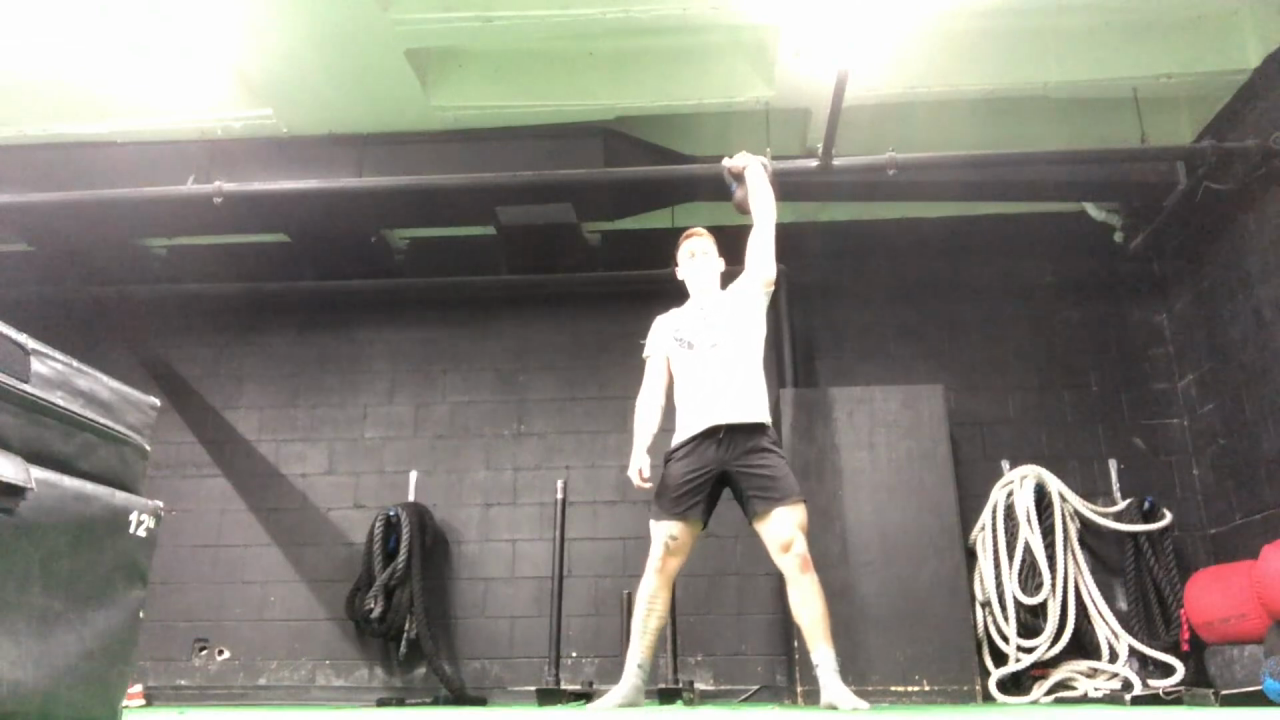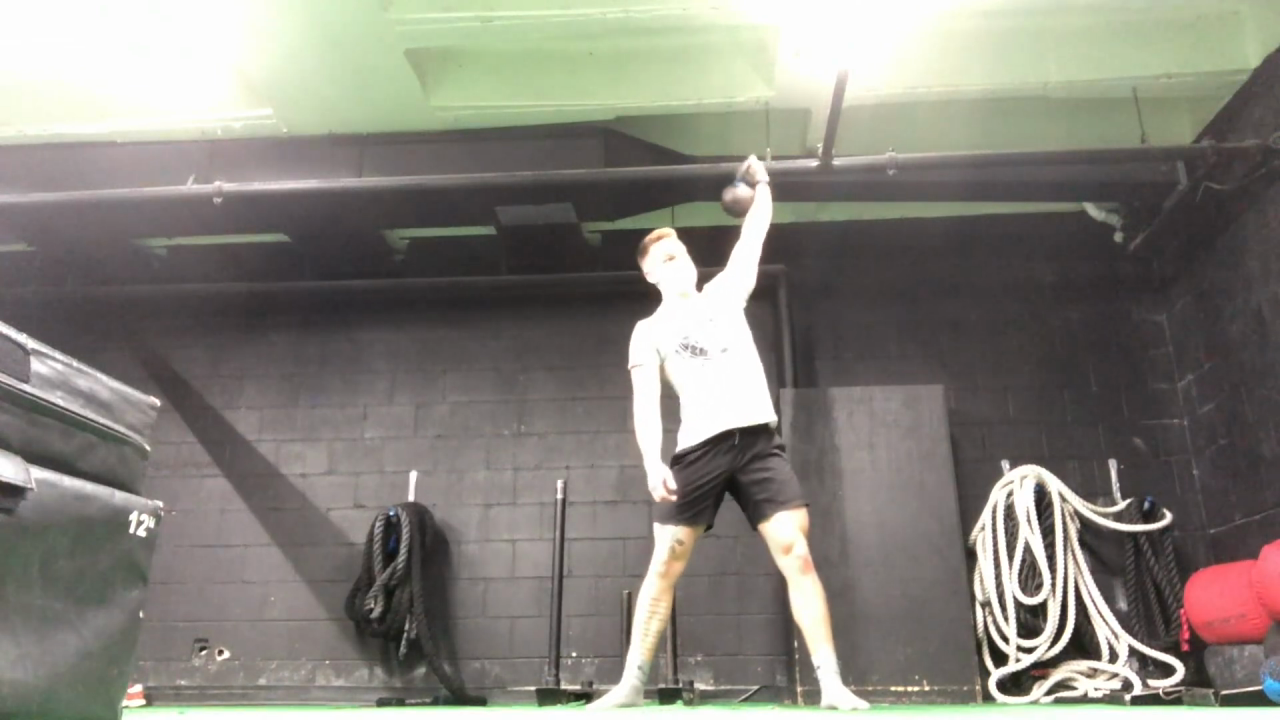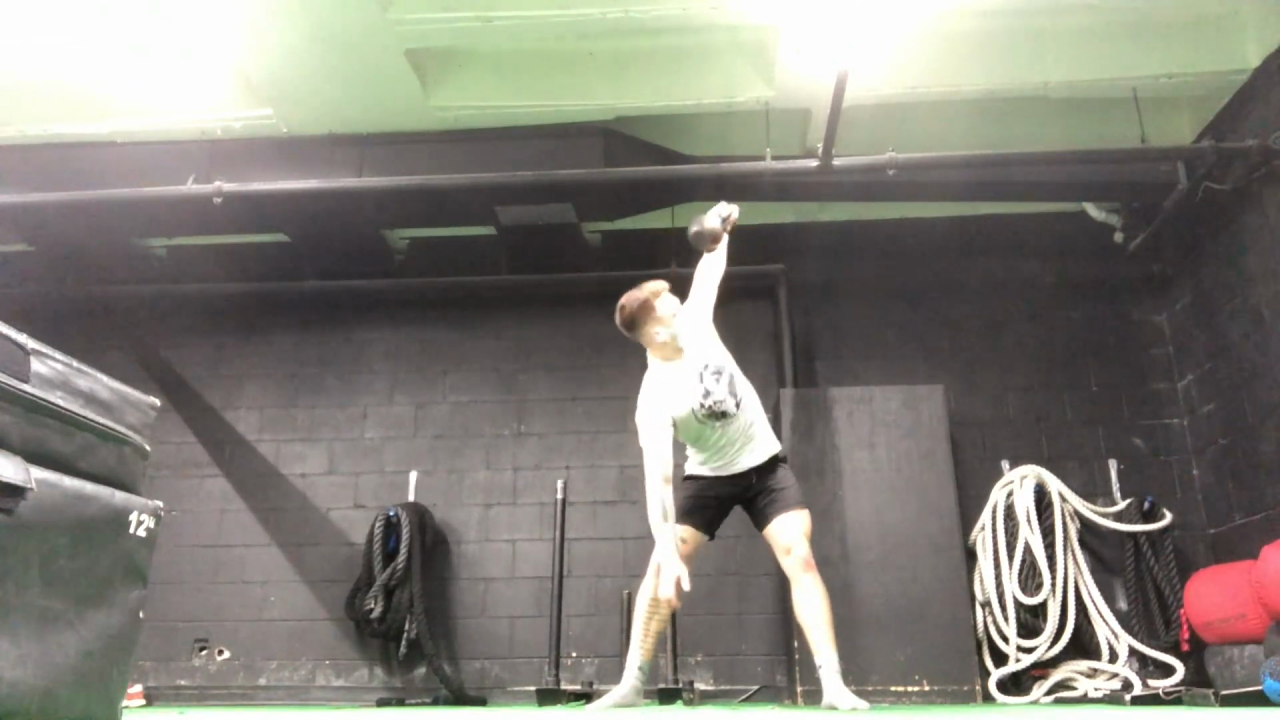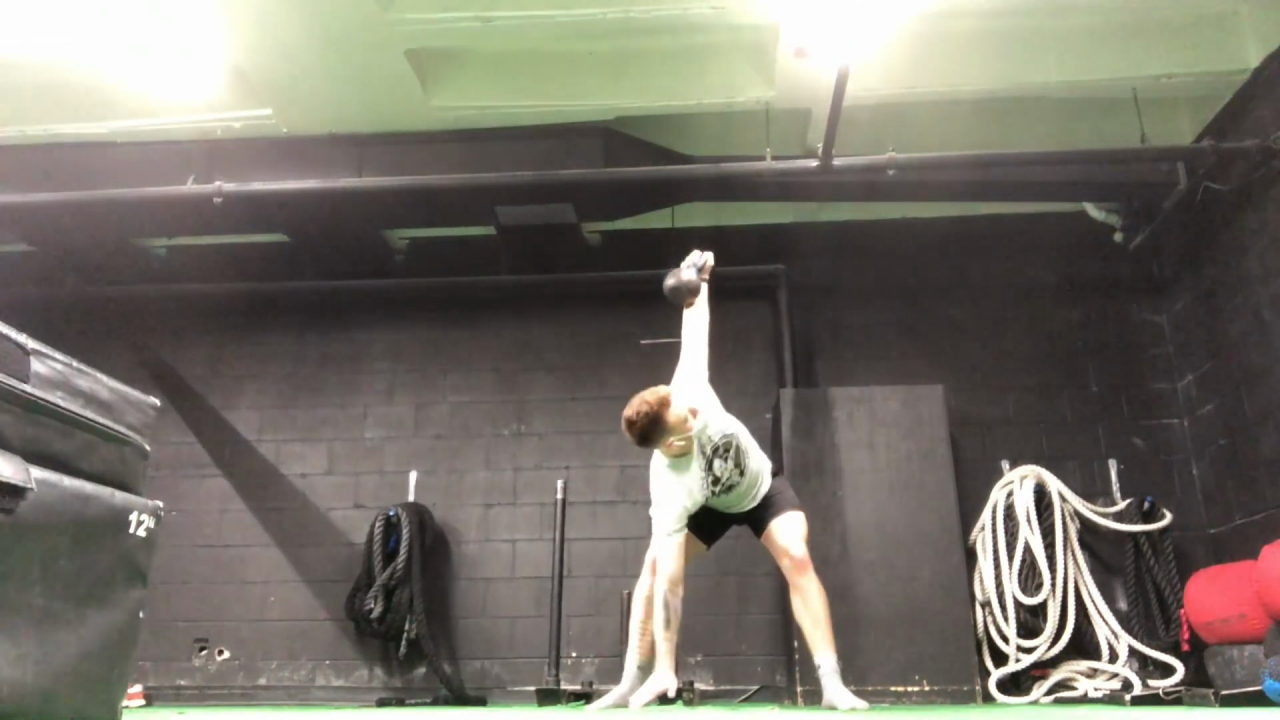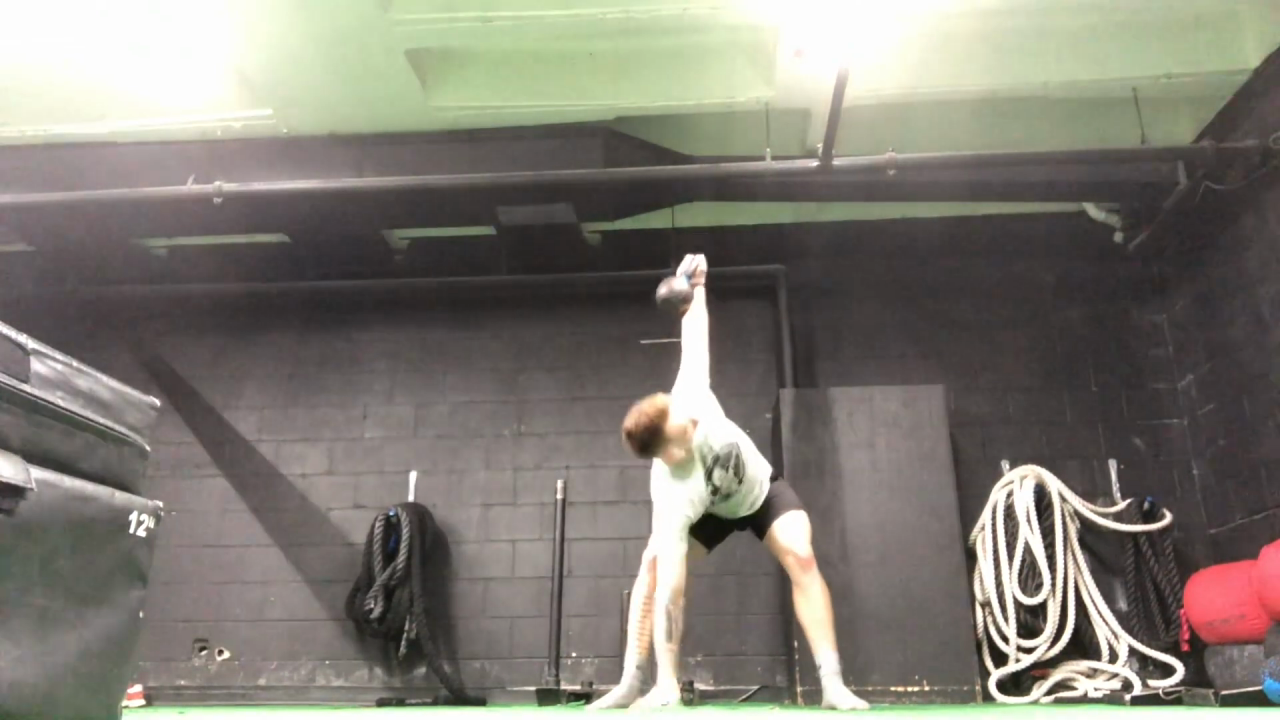
dt=1s
person 1, frame 1
left shoulder: (747, 297)
right shoulder: (665, 324)
left elbow: (765, 225)
right elbow: (652, 392)
left wrist: (752, 169)
right wrist: (640, 448)
left hip: (752, 438)
right hip: (692, 445)
left knee: (795, 553)
right knee: (661, 561)
left ankle: (831, 683)
right ankle: (633, 682)
person 1, frame 2
left shoulder: (724, 295)
right shoulder: (649, 332)
left elbow: (754, 235)
right elbow: (645, 402)
left wrist: (761, 183)
right wrist: (652, 461)
left hip: (758, 440)
right hip: (698, 449)
left knee: (797, 555)
right knee: (665, 564)
left ankle: (832, 684)
right ankle: (632, 684)
person 1, frame 3
left shoulder: (694, 326)
right shoulder: (656, 398)
left elbow: (710, 271)
right elbow: (657, 478)
right wrist: (668, 552)
left hip: (765, 464)
right hip: (710, 476)
left knee: (800, 558)
right knee: (661, 568)
left ankle: (833, 685)
right ankle: (631, 684)
person 1, frame 4
left shoulder: (688, 391)
right shoulder: (670, 491)
left elbow: (694, 333)
right elbow: (670, 582)
left wrist: (700, 281)
right wrist: (664, 668)
left hip: (763, 485)
right hip: (711, 505)
left knee: (797, 557)
right knee: (654, 565)
left ankle: (832, 684)
right ankle: (632, 681)
person 1, frame 5
left shoulder: (689, 401)
right shoulder: (673, 498)
left elbow: (694, 343)
right elbow: (671, 590)
left wrist: (696, 285)
right wrist: (667, 679)
left hip: (763, 487)
right hip: (712, 512)
left knee: (801, 557)
right knee: (654, 566)
left ankle: (832, 683)
right ankle: (631, 683)
